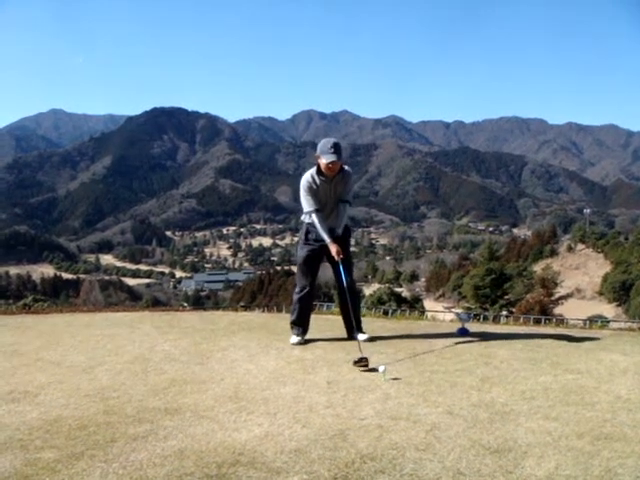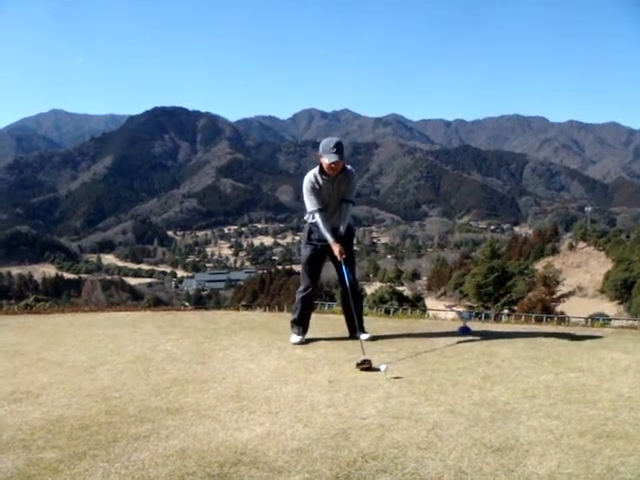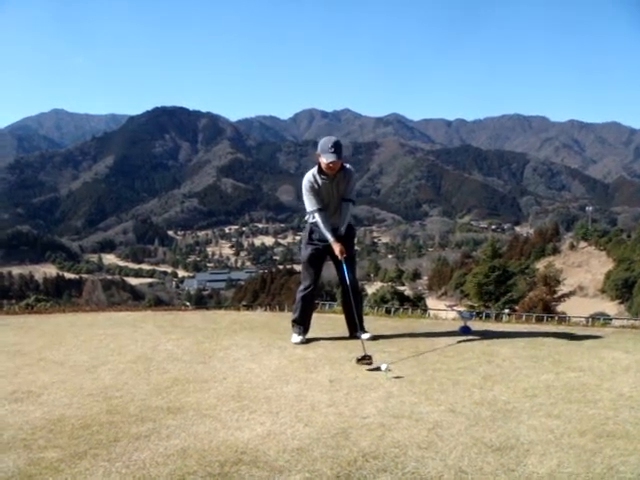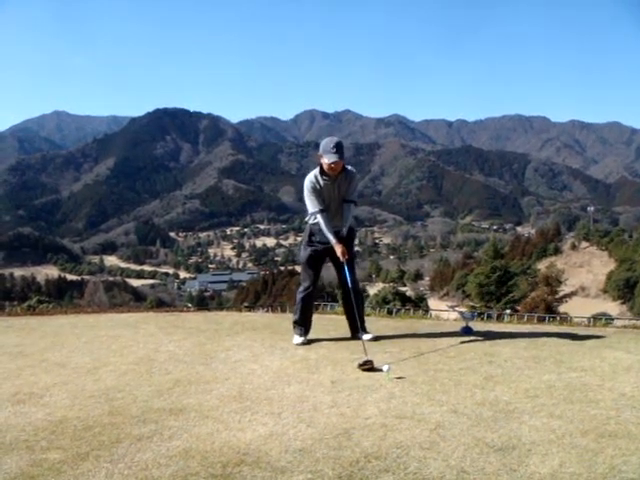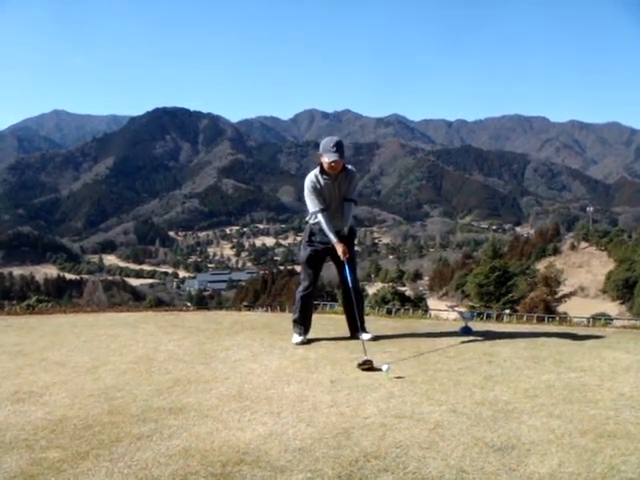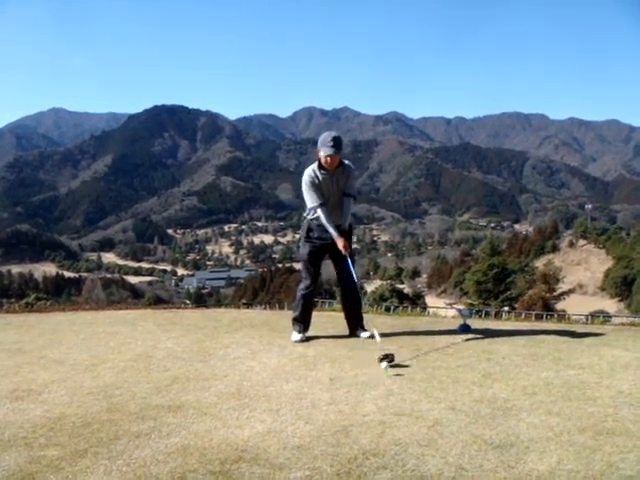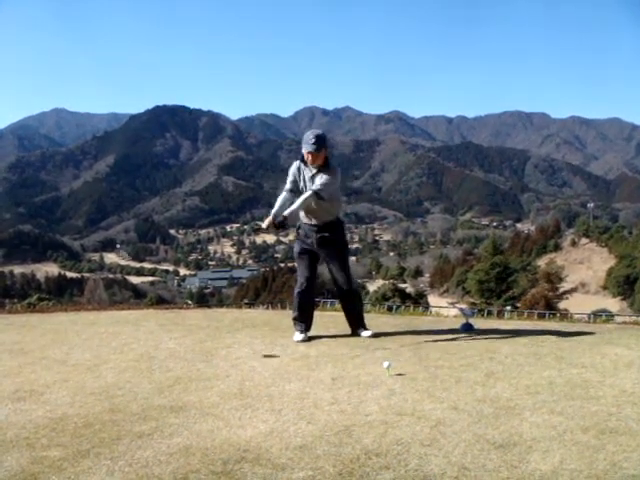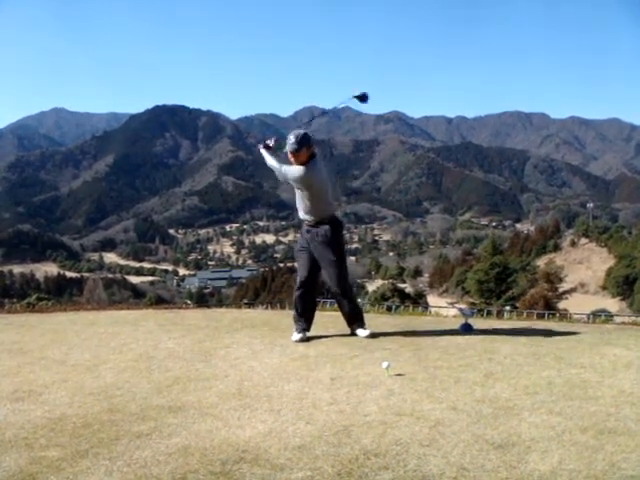
dt=0.4s
person 1, frame 1
left shoulder: (347, 175)
right shoulder: (308, 180)
left elbow: (343, 205)
right elbow: (314, 214)
left wrist: (337, 235)
right wrist: (329, 242)
left hip: (339, 232)
right hip: (313, 233)
left knee: (347, 282)
right knee: (305, 284)
left ankle: (354, 329)
right ankle: (298, 330)
person 1, frame 2
left shoulder: (350, 175)
right shoulder: (311, 179)
left elbow: (346, 205)
right elbow: (318, 214)
left wrist: (340, 235)
right wrist: (332, 242)
left hip: (341, 232)
right hip: (316, 233)
left knee: (350, 282)
right knee: (308, 283)
left ankle: (357, 328)
right ankle: (298, 329)
person 1, frame 3
left shoulder: (349, 174)
right shoulder: (310, 179)
left elbow: (347, 204)
right elbow: (317, 213)
left wrist: (340, 234)
right wrist: (332, 241)
left hip: (342, 231)
right hip: (316, 233)
left knee: (350, 281)
right knee: (309, 282)
left ankle: (357, 328)
right ankle: (299, 329)
person 1, frame 4
left shoulder: (350, 175)
right shoulder: (311, 180)
left elbow: (348, 206)
right elbow: (319, 215)
left wrist: (342, 236)
right wrist: (334, 243)
left hip: (343, 233)
right hip: (317, 234)
left knee: (350, 283)
right knee: (308, 284)
left ankle: (358, 328)
right ankle: (300, 330)
person 1, frame 5
left shoulder: (351, 174)
right shoulder: (312, 180)
left elbow: (348, 205)
right elbow: (320, 214)
left wrist: (343, 235)
right wrist: (335, 242)
left hip: (343, 233)
right hip: (317, 234)
left knee: (351, 282)
right knee: (308, 283)
left ankle: (357, 328)
right ankle: (300, 329)
person 1, frame 6
left shoulder: (348, 170)
right shoulder: (310, 175)
left elbow: (347, 200)
right elbow: (319, 209)
left wrist: (344, 229)
right wrist: (336, 236)
left hip: (341, 229)
right hip: (315, 230)
left knee: (349, 280)
right knee: (309, 281)
left ankle: (356, 326)
right ankle: (299, 327)
person 1, frame 7
left shoulder: (332, 172)
right shoulder: (297, 168)
left elbow: (309, 196)
right elbow: (287, 194)
left wrist: (284, 216)
right wrist: (273, 215)
left hip: (331, 230)
right hip: (306, 230)
left knee: (344, 280)
right knee: (304, 282)
left ankle: (358, 325)
right ankle: (301, 327)
person 1, frame 8
left shoulder: (305, 172)
right shoulder: (308, 164)
left elbow: (277, 168)
right elbow: (284, 170)
left wrist: (264, 151)
right wrist: (271, 151)
left hip: (326, 230)
right hip: (308, 229)
left knee: (338, 280)
right knee: (304, 281)
left ankle: (357, 324)
right ankle: (301, 327)
